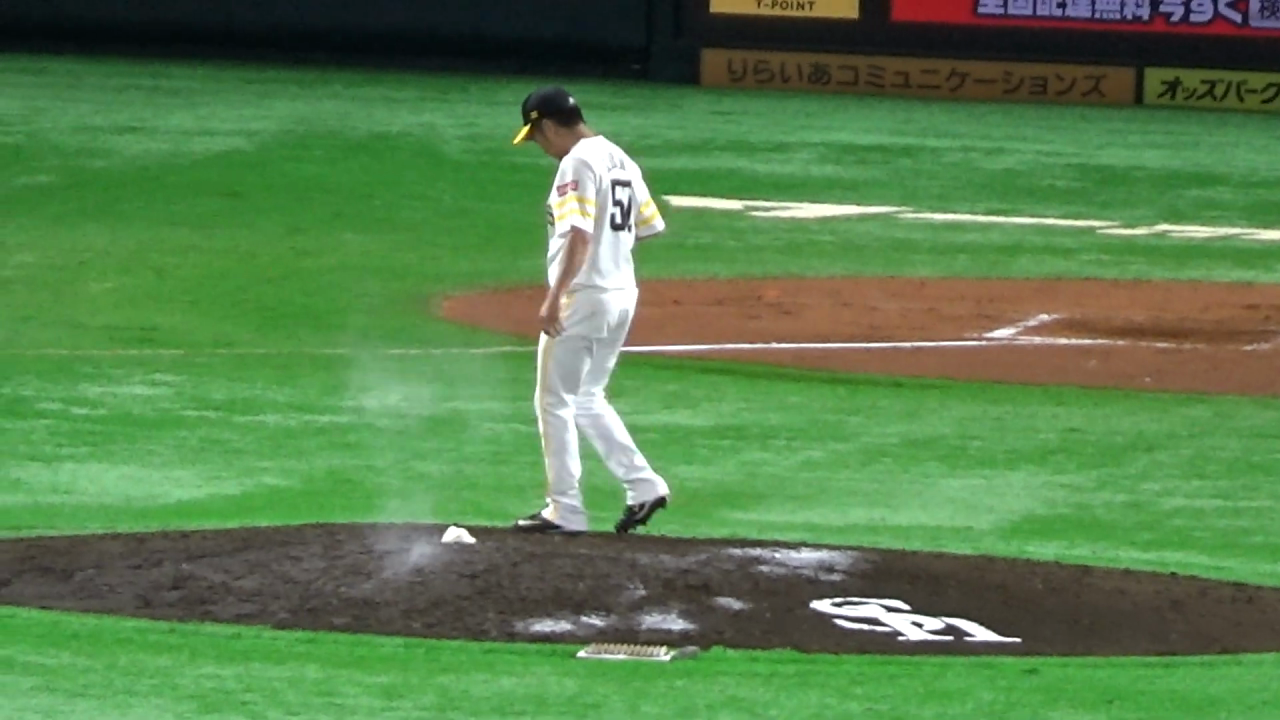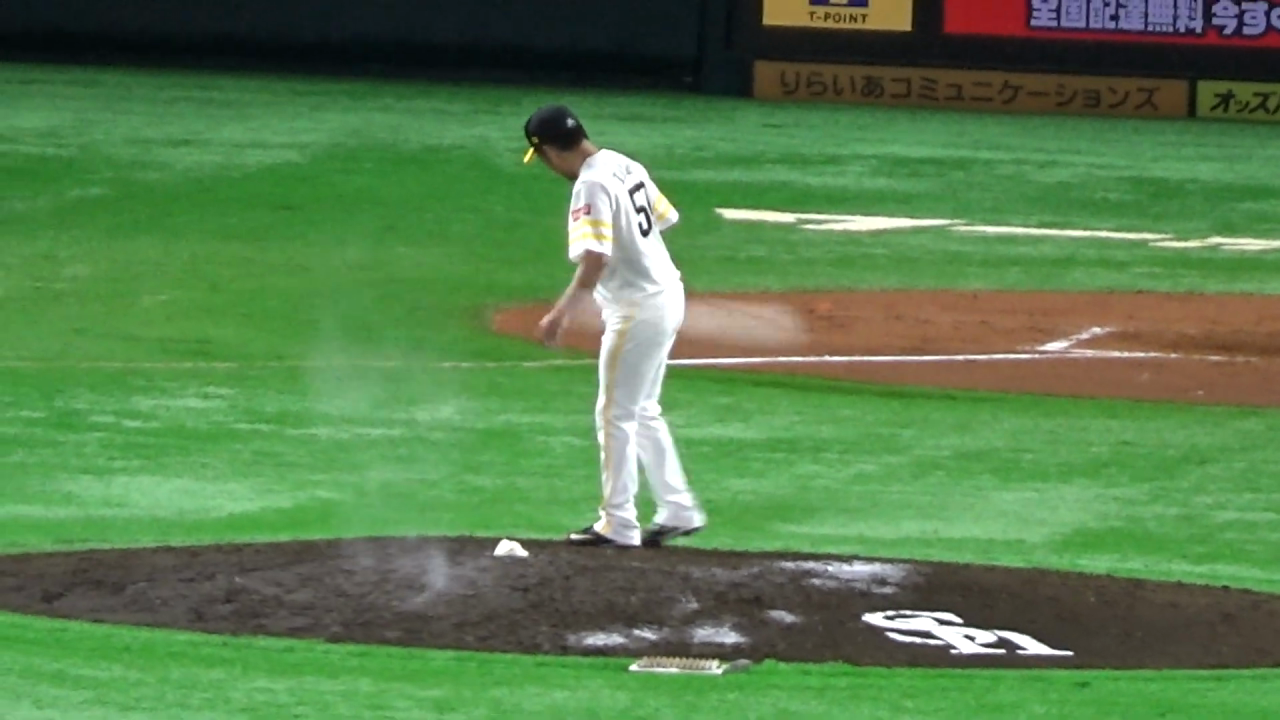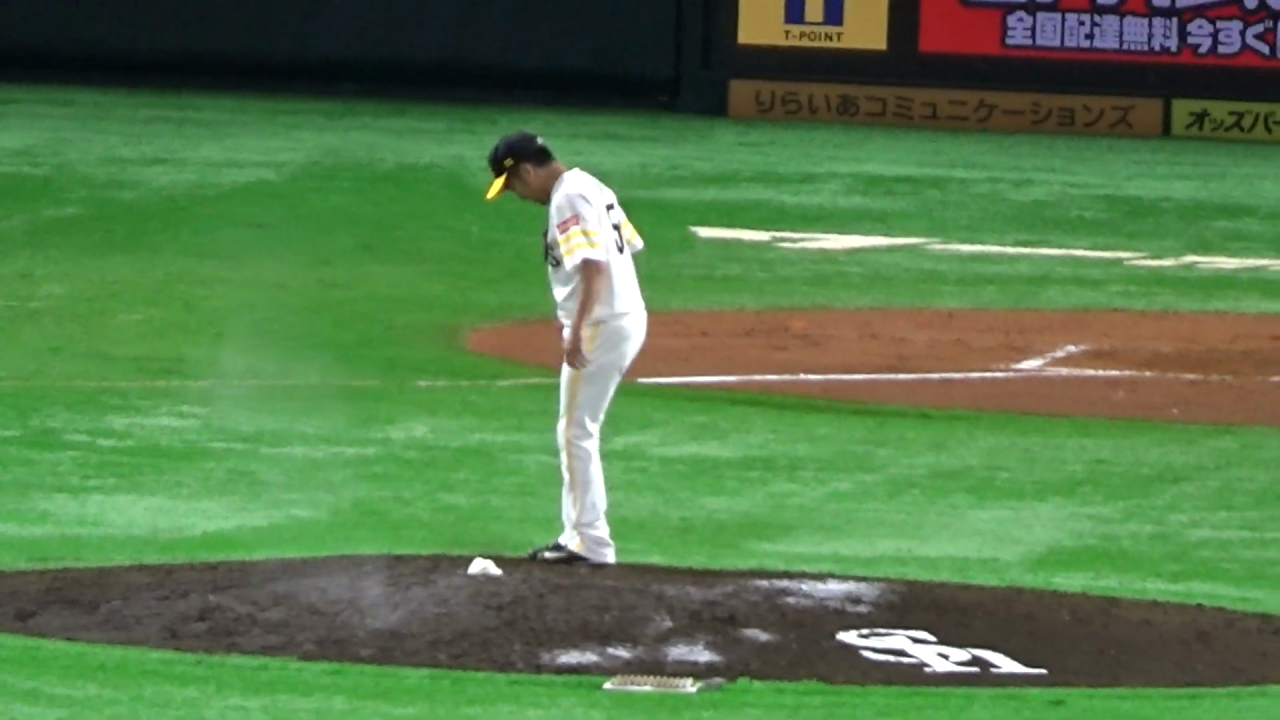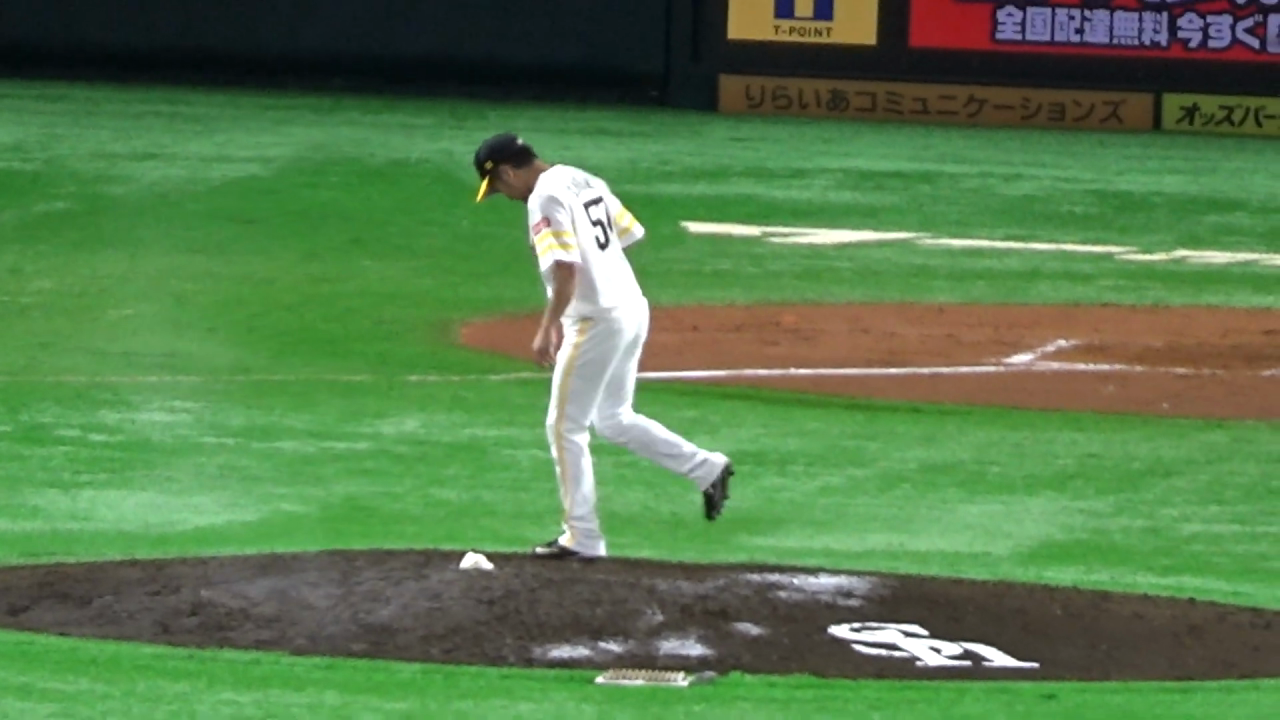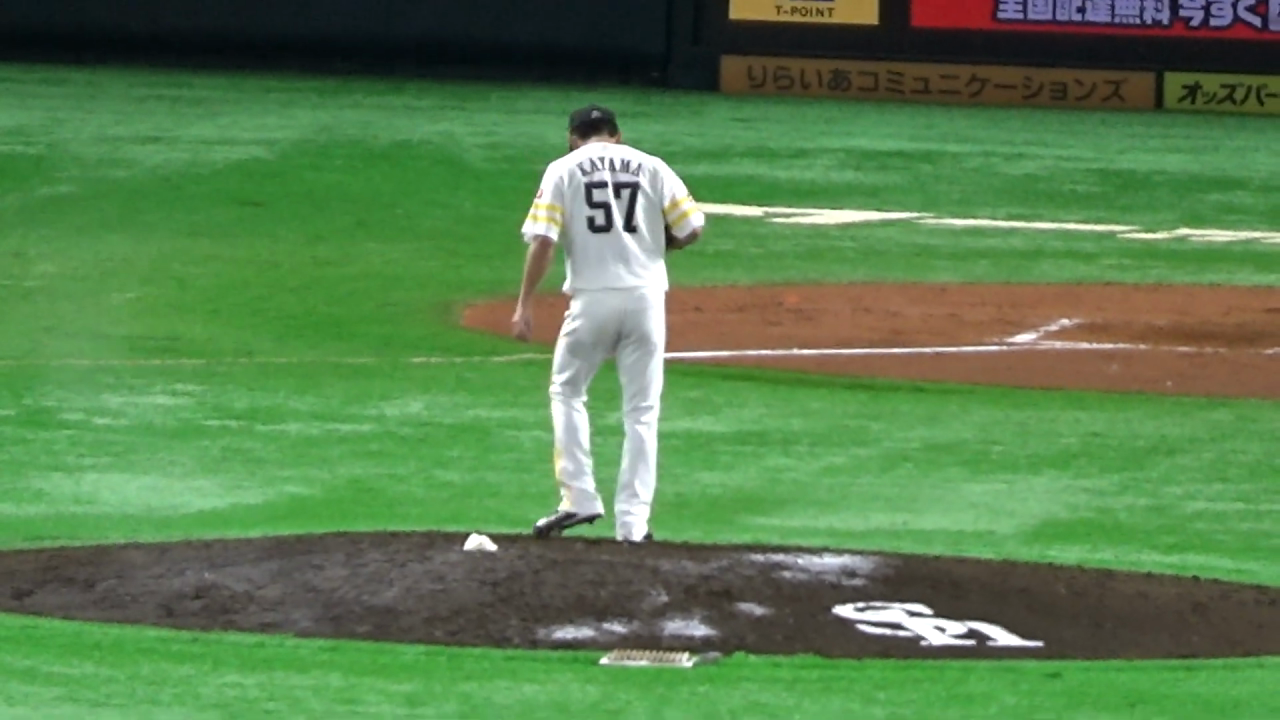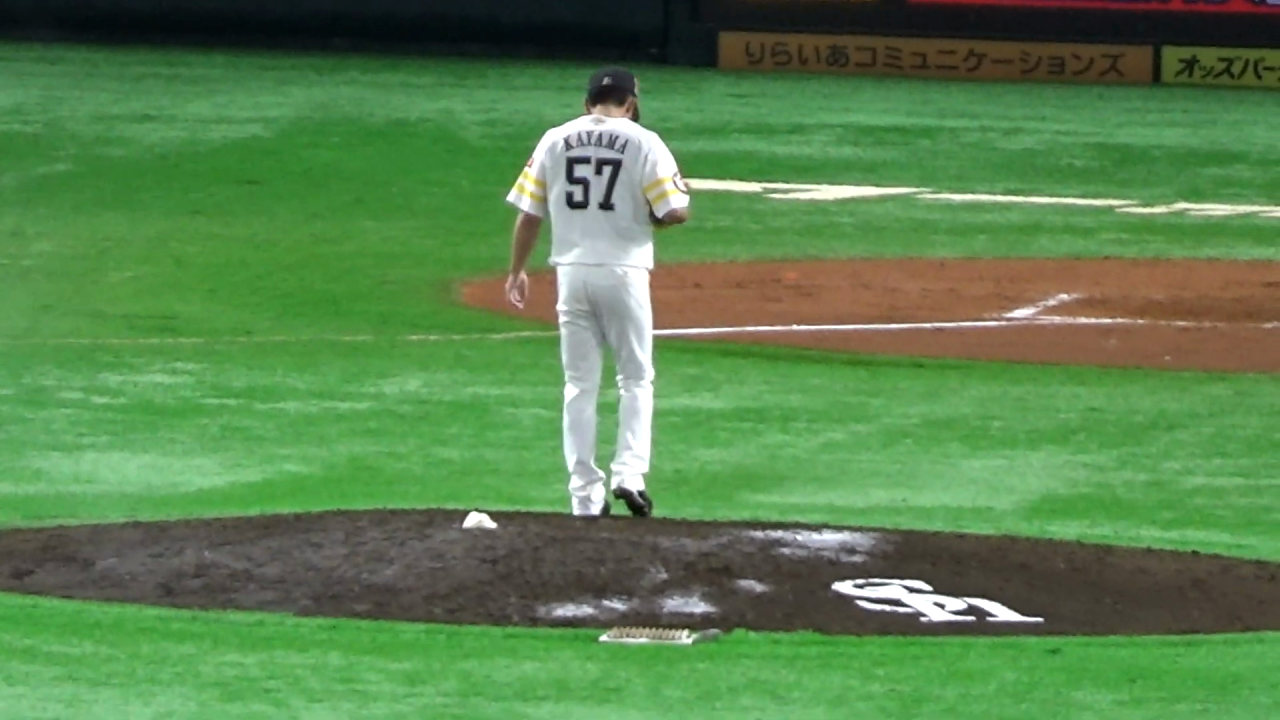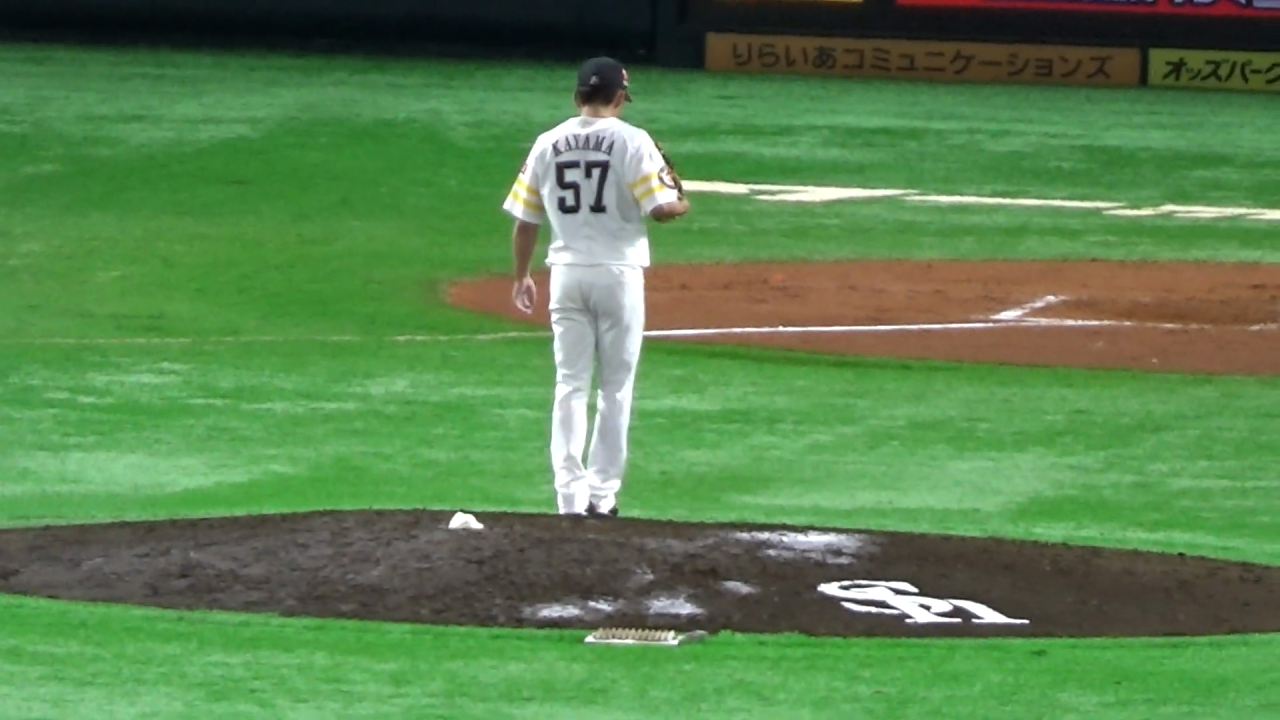
dt=0.5s
person 1, frame 1
left shoulder: (577, 163)
right shoulder: (622, 160)
left elbow: (578, 237)
right elbow: (649, 227)
left wrist: (554, 296)
left hip: (585, 295)
right hip: (622, 295)
left knee: (554, 401)
right knee: (587, 401)
left ankle: (566, 511)
right ankle: (642, 485)
person 1, frame 2
left shoulder: (591, 184)
right shoulder: (626, 166)
left elbow: (595, 259)
right elbow: (666, 219)
left wrist: (562, 311)
left hip: (639, 311)
right hip: (663, 300)
left knee: (616, 416)
right knee: (642, 411)
left ankle: (620, 525)
right ankle: (678, 509)
person 1, frame 3
left shoulder: (566, 198)
right shoulder: (592, 186)
left elbow: (592, 267)
right elbow: (631, 245)
left wrist: (574, 329)
left hip: (604, 325)
right hip: (628, 319)
left knee: (576, 433)
right knee: (583, 430)
left ankle: (590, 542)
right ankle: (579, 532)
person 1, frame 4
left shoulder: (543, 198)
right shoulder: (584, 179)
left elbow: (567, 268)
right elbow: (630, 234)
left wrist: (548, 328)
left hip: (599, 320)
right hip: (631, 310)
left knee: (565, 427)
right knee: (613, 418)
left ankle: (583, 537)
right ankle: (705, 468)
person 1, frame 5
left shoulder: (562, 169)
right shoulder: (652, 167)
left elbow: (542, 242)
right elbow: (692, 230)
left wrist: (524, 303)
left hip: (592, 300)
right hip: (644, 297)
left knee: (566, 394)
right knee: (641, 412)
left ankle: (578, 499)
right ankle: (632, 521)
person 1, frame 6
left shoulder: (555, 140)
right shoulder: (644, 141)
left elbow: (529, 215)
right elbow: (675, 212)
left wrist: (517, 271)
right wrist: (654, 218)
left hip: (572, 273)
right hip: (624, 273)
left knee: (580, 386)
right knee: (636, 378)
left ankle: (586, 495)
right ankle: (629, 474)
person 1, frame 7
left shoulder: (547, 143)
right shoulder: (633, 140)
left elbow: (525, 220)
right elbow: (660, 209)
left wrist: (521, 276)
right wrist: (681, 205)
left hip: (567, 273)
right hip: (618, 273)
left knee: (570, 385)
right knee: (615, 388)
left ankle: (572, 488)
right ankle: (600, 493)
